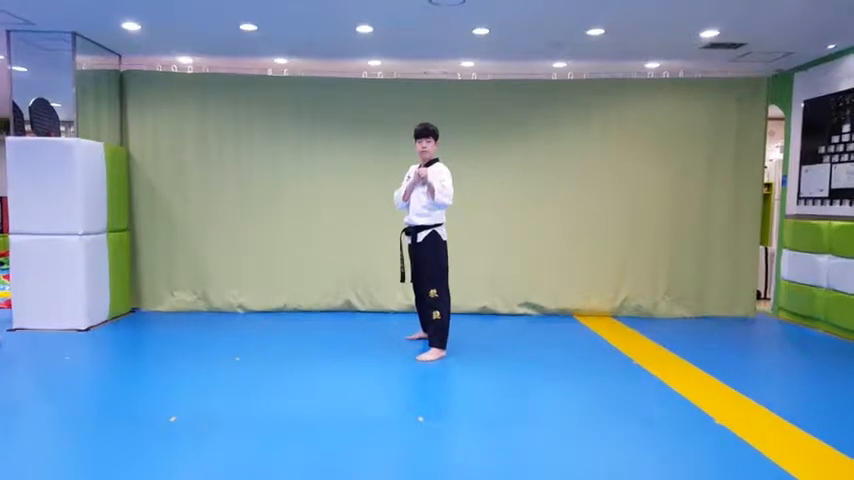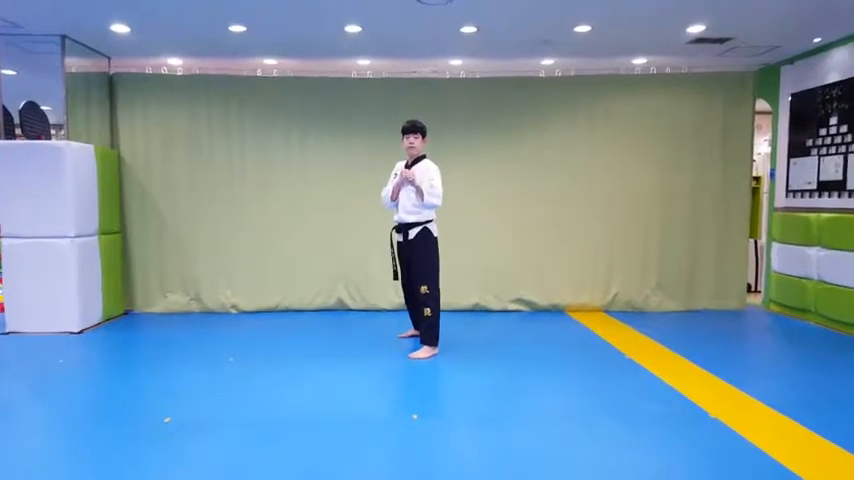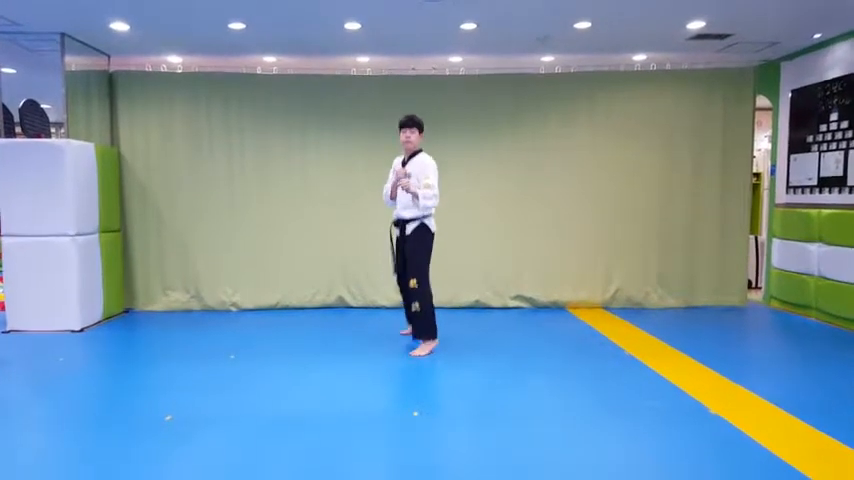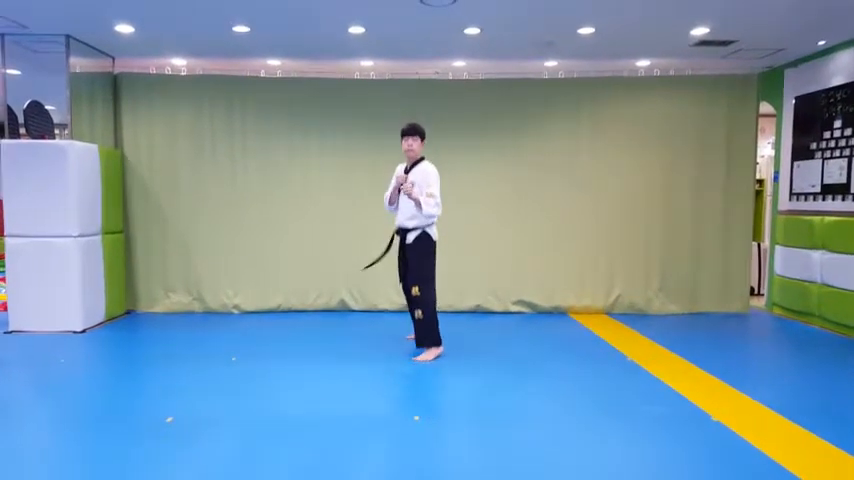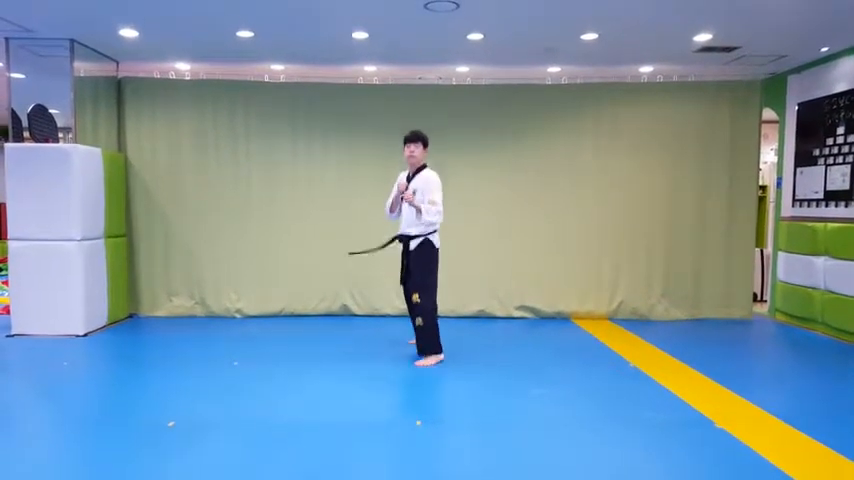
dt=0.7s
person 1, frame 1
left shoulder: (441, 170)
right shoulder: (412, 171)
left elbow: (445, 200)
right elbow: (400, 203)
left wrist: (428, 181)
right wrist: (413, 183)
left hip: (432, 236)
right hip: (414, 236)
left knee: (436, 288)
right knee: (420, 286)
left ankle: (438, 346)
right ankle: (427, 329)
person 1, frame 2
left shoulder: (429, 168)
right shoulder: (399, 168)
left elbow: (435, 200)
right elbow: (387, 201)
left wrist: (416, 183)
right wrist: (400, 183)
left hip: (422, 233)
right hip: (403, 233)
left knee: (426, 286)
right knee: (409, 283)
left ankle: (430, 344)
right ankle: (418, 326)
person 1, frame 3
left shoulder: (426, 162)
right shoulder: (398, 163)
left elbow: (432, 199)
right elbow: (389, 199)
left wrist: (412, 190)
right wrist: (395, 182)
left hip: (420, 228)
right hip: (402, 228)
left knee: (418, 281)
right knee: (404, 279)
left ankle: (428, 337)
right ankle: (415, 323)
person 1, frame 4
left shoulder: (428, 171)
right shoulder: (400, 170)
left elbow: (435, 208)
right elbow: (390, 205)
left wrist: (416, 197)
right wrist: (396, 188)
left hip: (422, 236)
right hip: (405, 237)
left knee: (422, 289)
right knee: (409, 287)
left ankle: (433, 345)
right ankle: (421, 332)
person 1, frame 5
left shoulder: (430, 178)
right shoulder: (403, 177)
left elbow: (437, 214)
right elbow: (391, 213)
left wrist: (418, 206)
right wrist: (398, 196)
left hip: (425, 243)
right hip: (409, 243)
left knee: (423, 296)
right knee: (411, 293)
left ankle: (434, 351)
right ankle: (423, 336)
